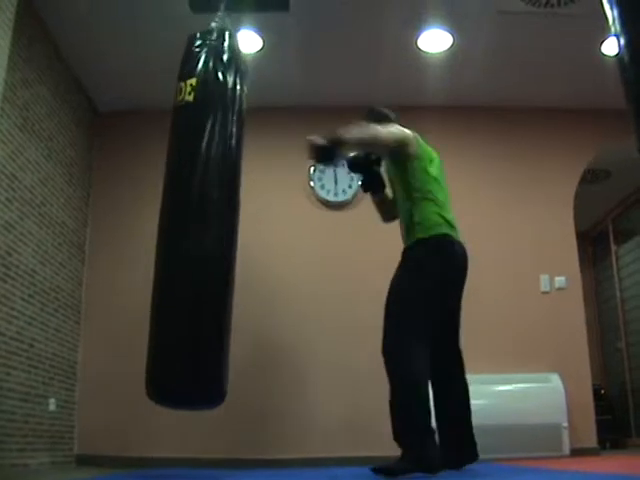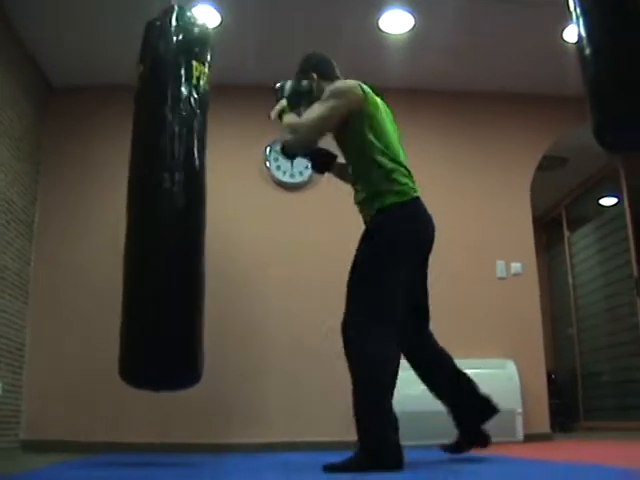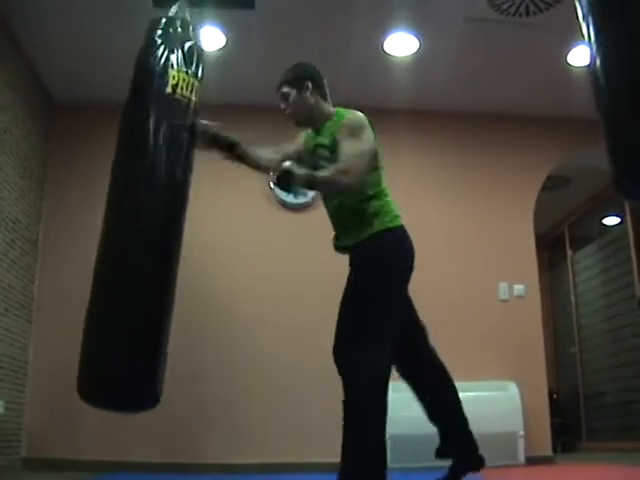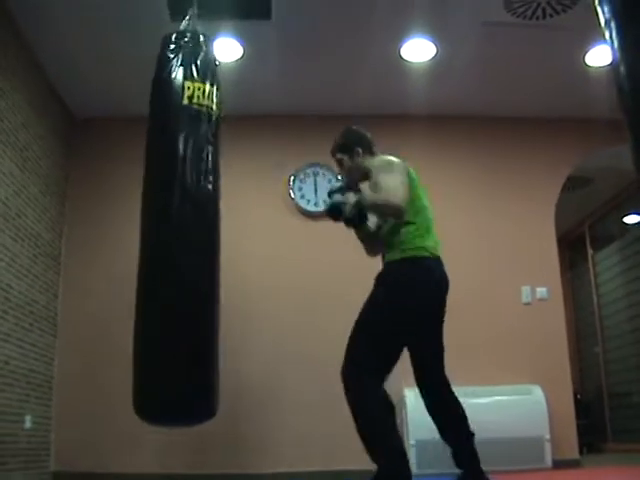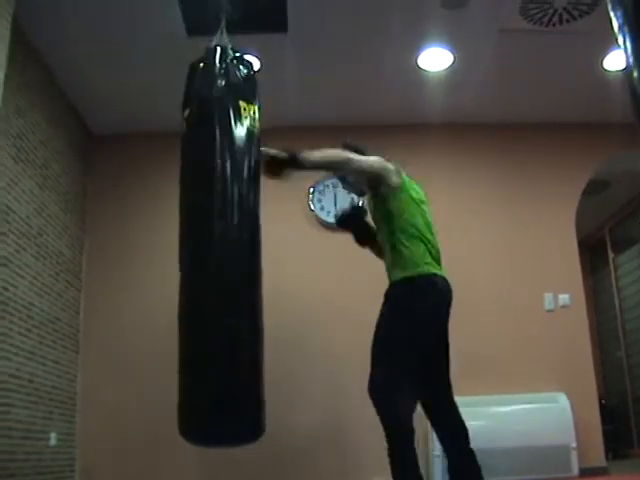
dt=1s
person 1, frame 1
left shoulder: (403, 137)
right shoulder: (404, 162)
left elbow: (363, 134)
right elbow: (391, 212)
left wrist: (330, 142)
right wrist: (371, 180)
left hip: (431, 251)
right hip: (448, 252)
left knee: (403, 347)
right knee: (443, 354)
left ankle: (419, 449)
right ankle: (459, 447)
person 1, frame 2
left shoulder: (347, 91)
right shoulder: (363, 103)
left elbow: (295, 137)
right elbow: (360, 172)
left wrist: (283, 110)
right wrist: (328, 163)
left hip: (395, 222)
right hip: (406, 222)
left knee: (366, 329)
right knee: (410, 330)
left ankle: (379, 447)
right ankle: (473, 413)
person 1, frame 3
left shoulder: (351, 122)
right shoulder: (313, 140)
left elbow: (350, 178)
right elbow: (270, 161)
left wrist: (301, 176)
right wrist: (224, 142)
left hip: (380, 247)
right hip: (377, 249)
left knee: (355, 356)
right knee: (412, 352)
person 1, frame 4
left shoulder: (386, 165)
right shoulder: (385, 178)
left elbow: (394, 203)
right elbow: (374, 246)
left wrist: (356, 200)
right wrist: (353, 215)
left hip: (409, 275)
right hip: (428, 276)
left knee: (359, 374)
right knee: (432, 379)
person 1, frame 5
left shoulder: (383, 171)
right shoulder: (401, 186)
left elbow: (344, 158)
left wrist: (292, 158)
right wrist: (366, 234)
left hip: (414, 288)
right hip: (433, 288)
left knee: (388, 387)
right knee: (434, 392)
